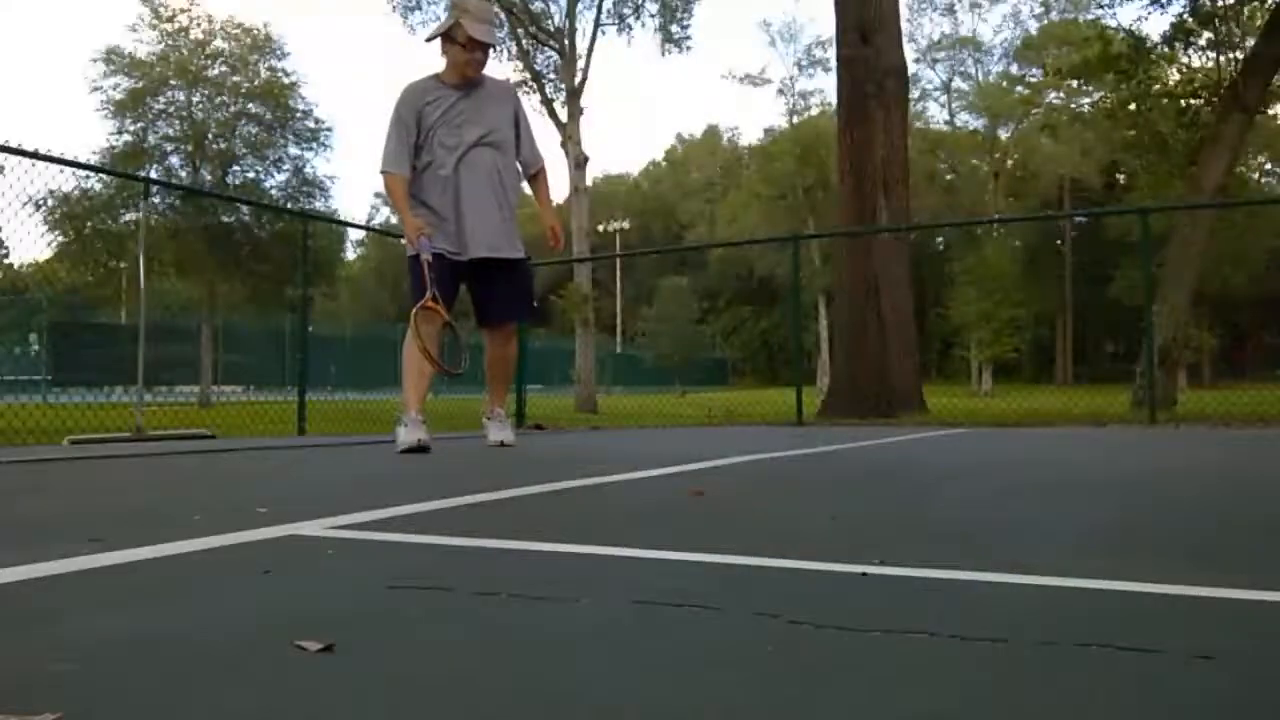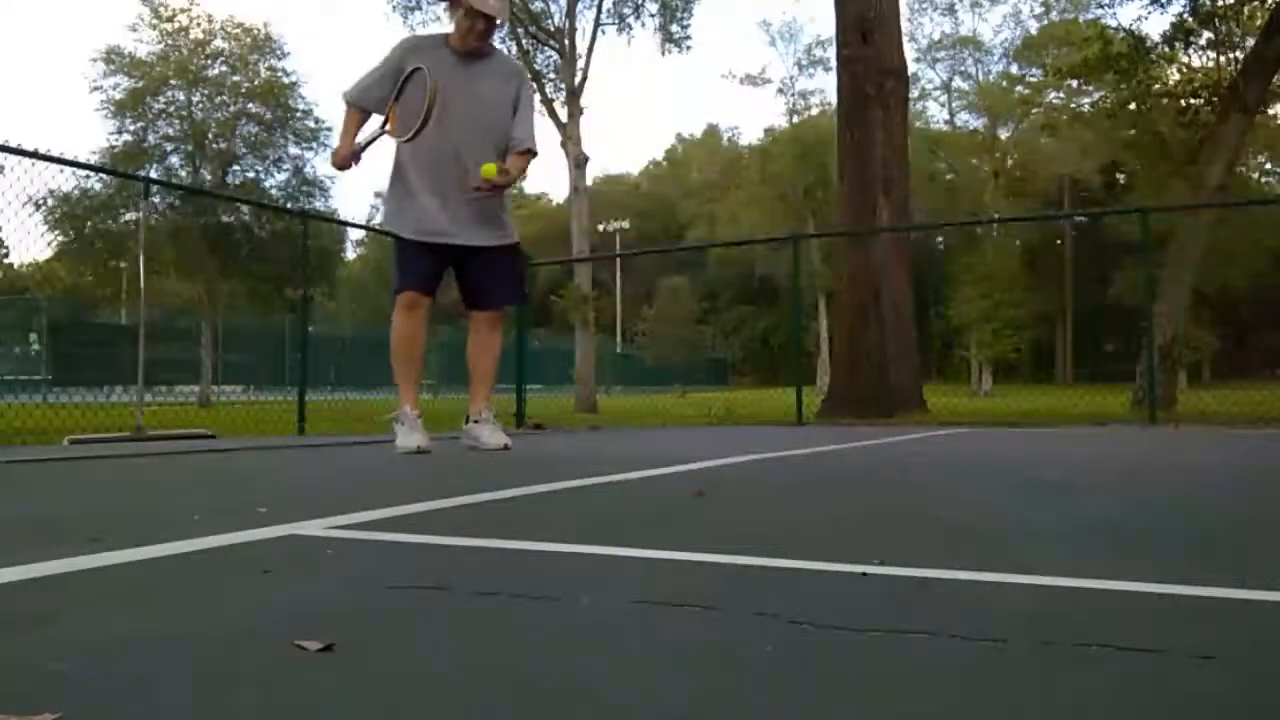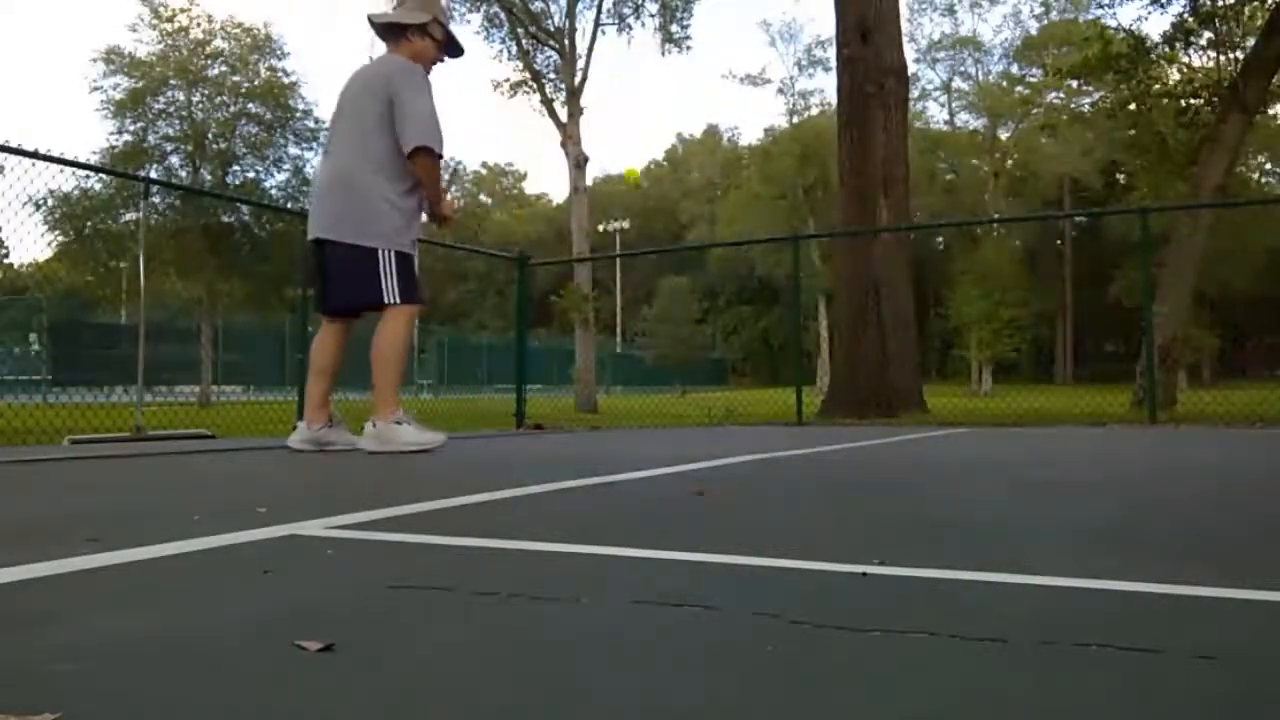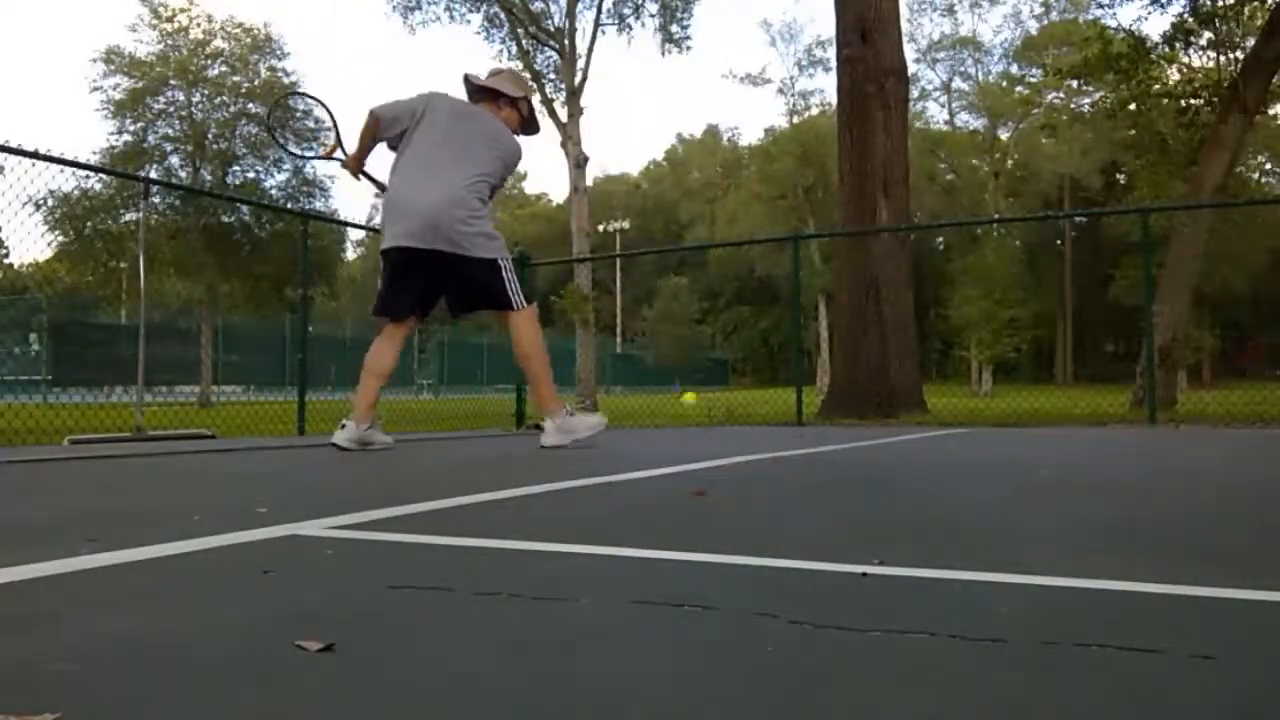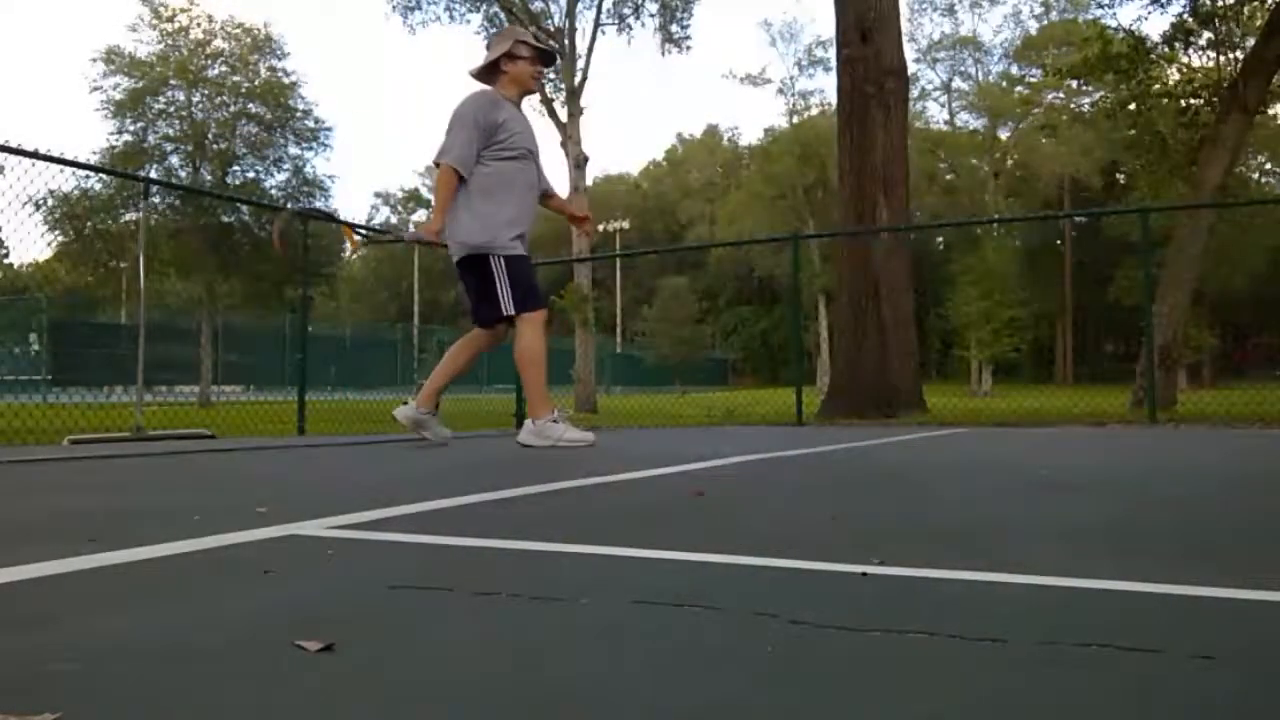
dt=1s
person 1, frame 1
left shoulder: (505, 96)
right shoulder: (417, 97)
left elbow: (530, 161)
right elbow: (394, 168)
left wrist: (547, 210)
right wrist: (406, 216)
left hip: (497, 238)
right hip: (436, 238)
left knee: (502, 327)
left ankle: (496, 412)
right ankle: (412, 419)
person 1, frame 2
left shoulder: (511, 75)
right shoulder: (412, 54)
left elbow: (523, 145)
right elbow: (360, 98)
left wrist: (509, 173)
right wrist: (347, 142)
left hip: (485, 221)
right hip: (418, 214)
left knee: (488, 314)
right knee: (411, 301)
left ankle: (479, 416)
right ankle: (407, 415)
person 1, frame 3
left shoulder: (366, 75)
right shoulder: (407, 73)
right elbow: (421, 149)
left wrist: (419, 197)
right wrist: (437, 199)
left hip: (337, 214)
right hip: (370, 217)
left knee: (338, 316)
right knee: (400, 307)
left ankle: (315, 421)
right ankle: (387, 420)
person 1, frame 4
left shoulder: (435, 105)
right shoulder: (508, 146)
left elbow: (378, 117)
left wrist: (357, 157)
left hip: (404, 227)
right hip: (463, 227)
left knee: (397, 325)
right knee: (522, 313)
left ankle: (358, 422)
right ankle: (556, 417)
person 1, frame 5
left shoulder: (517, 118)
right shoulder: (483, 104)
left elbow: (534, 184)
right elbow: (451, 163)
left wrist: (567, 210)
right wrist: (438, 217)
left hip: (501, 239)
right hip: (486, 236)
left knee: (492, 328)
right knee: (532, 316)
left ankle: (422, 405)
right ankle: (541, 420)
